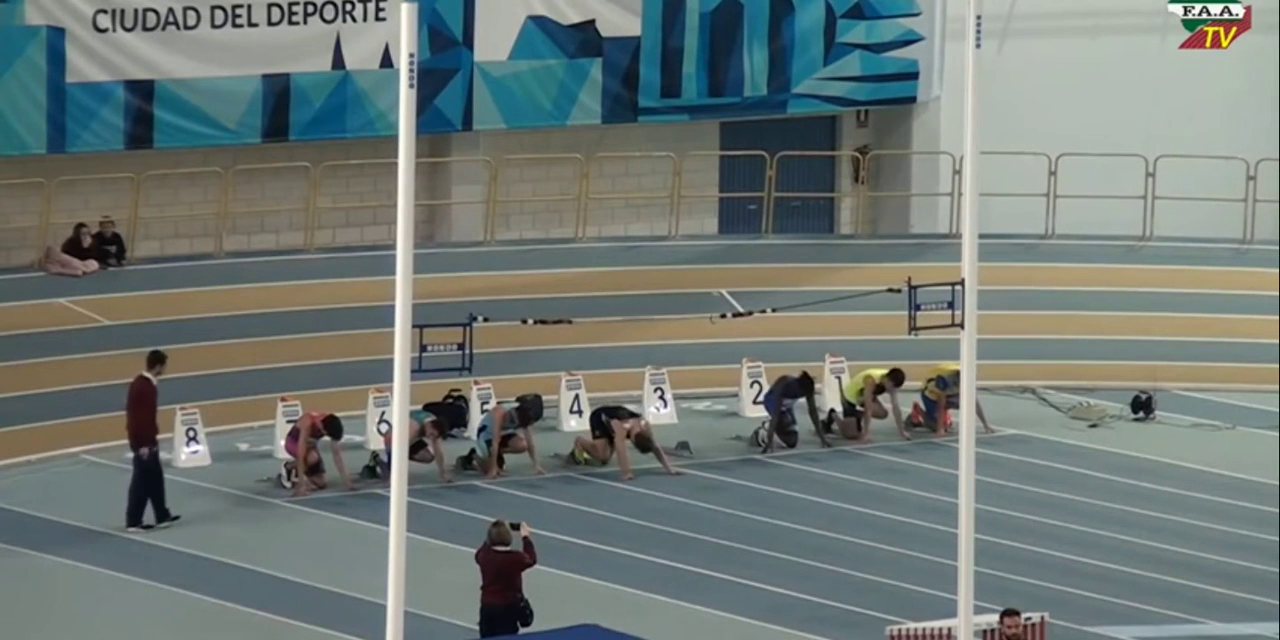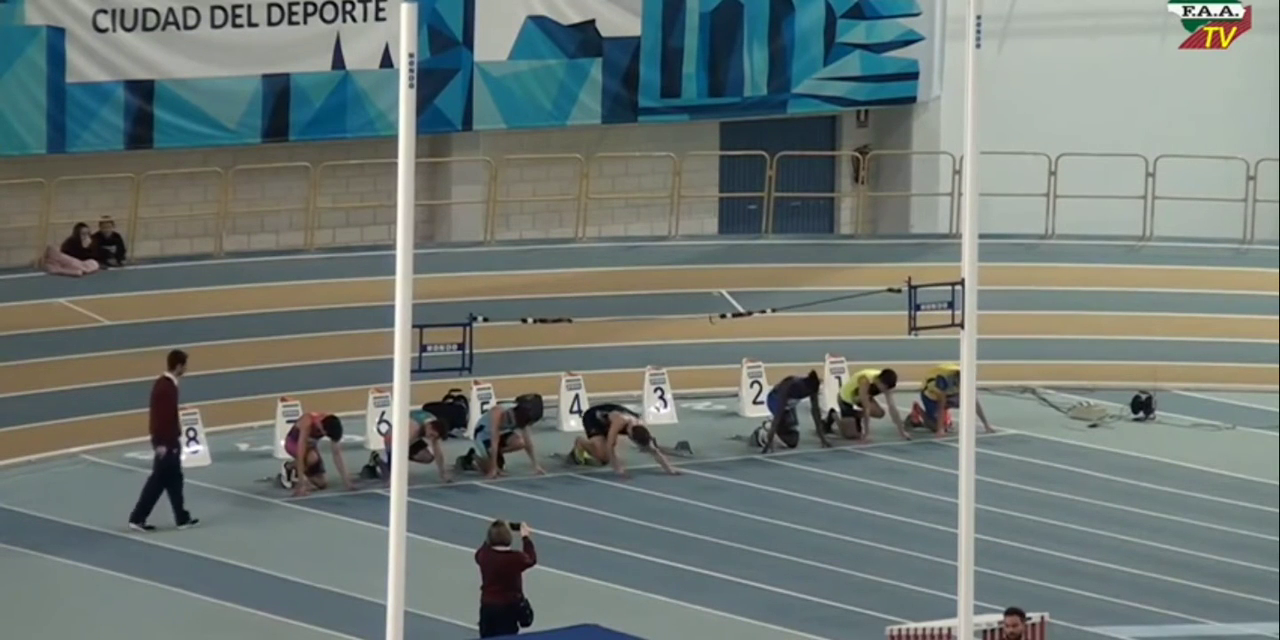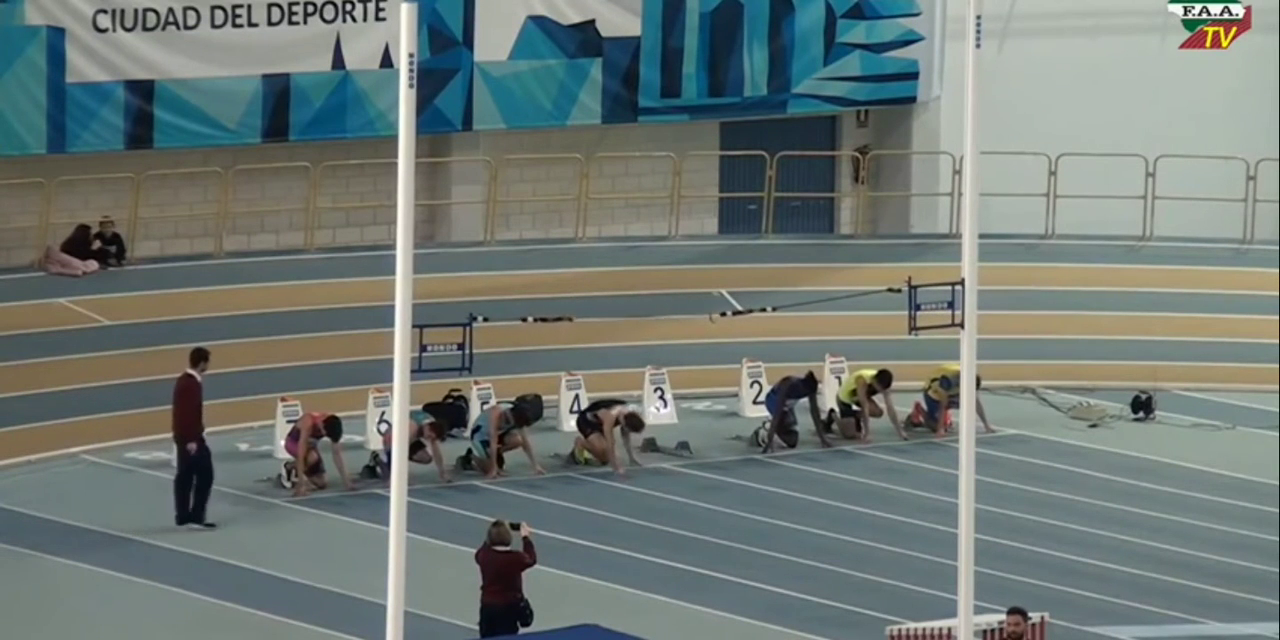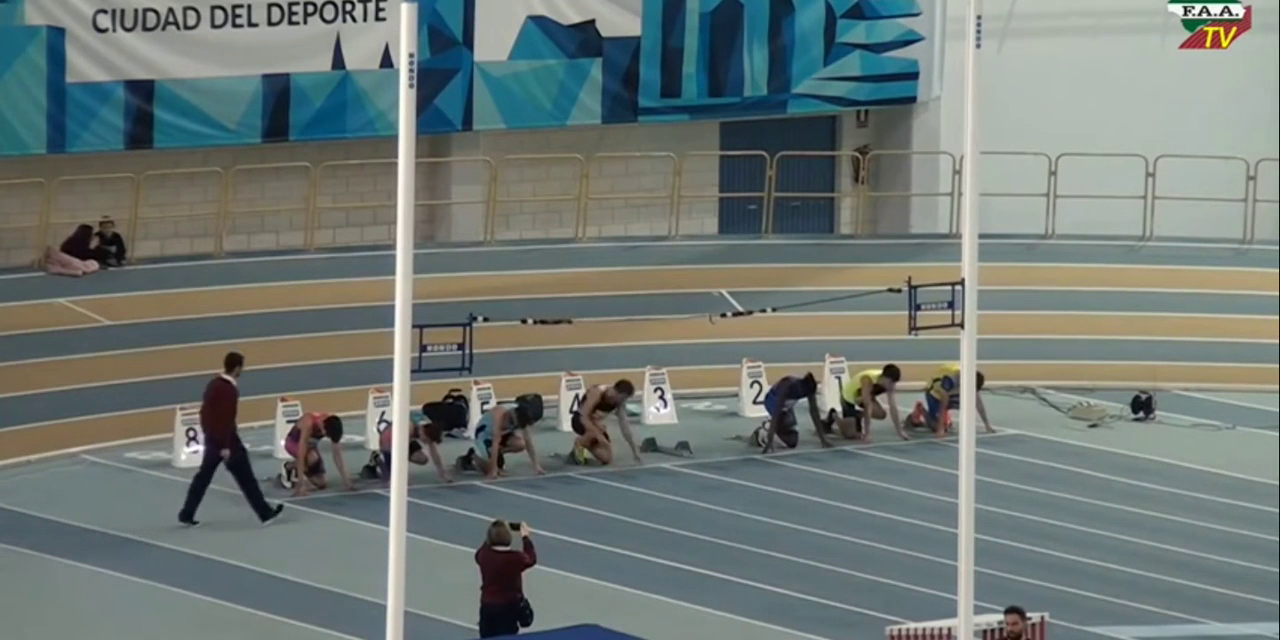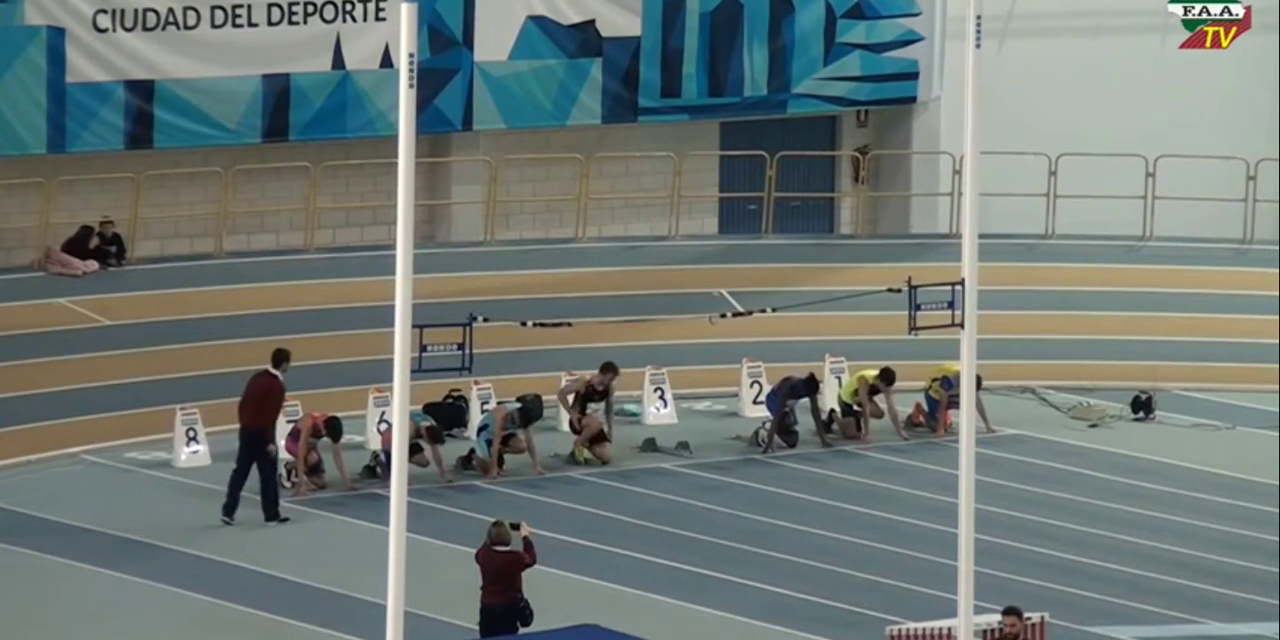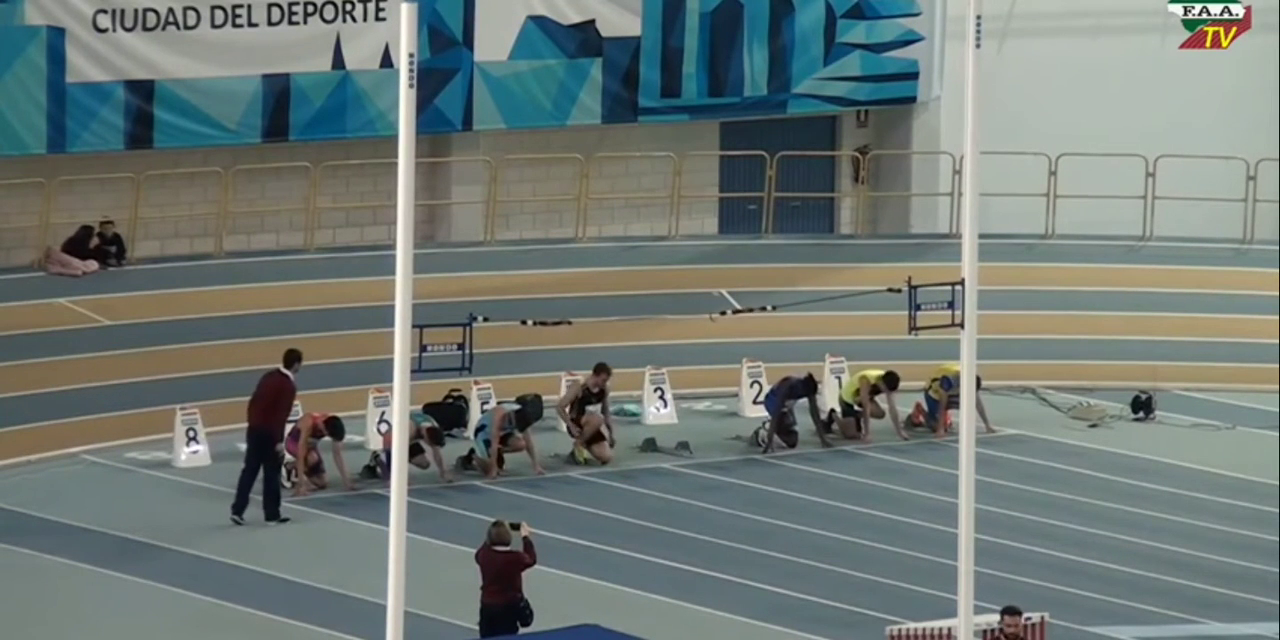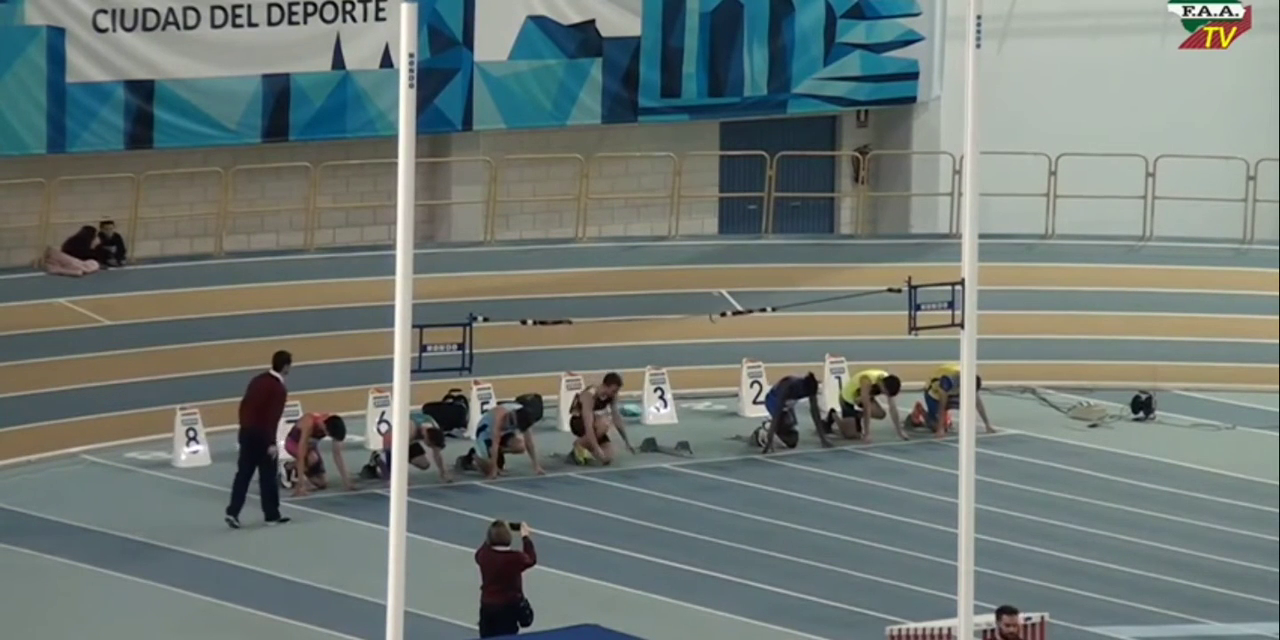
dt=0.4s
person 1, frame 1
left shoulder: (140, 382)
right shoulder: (146, 387)
right elbow: (143, 417)
right wrist: (143, 444)
left hip: (143, 438)
right hip: (144, 440)
left knee: (155, 476)
right knee: (142, 480)
left ankle: (162, 516)
right ankle: (133, 522)
person 1, frame 2
left shoulder: (164, 383)
right shoulder: (167, 387)
right elbow: (162, 416)
right wrist: (162, 443)
left hip: (168, 439)
right hip: (166, 440)
left knee: (174, 477)
right knee: (160, 479)
left ankle: (182, 518)
right ankle: (137, 518)
person 1, frame 3
left shoulder: (183, 380)
right shoulder: (192, 384)
right elbow: (189, 414)
right wrist: (191, 440)
left hip: (182, 435)
right hip: (191, 438)
left knee: (184, 476)
right knee: (205, 475)
left ankle: (182, 517)
right ankle: (196, 517)
person 1, frame 4
left shoulder: (213, 384)
right shoulder: (229, 390)
left elbow: (204, 412)
right elbow: (227, 419)
right wrist: (225, 446)
left hip: (211, 438)
right hip: (225, 439)
left knee: (204, 475)
right knee: (245, 476)
left ankle: (186, 515)
right ankle: (266, 513)
person 1, frame 5
left shoulder: (257, 377)
right shoulder: (277, 386)
left elbow: (242, 403)
right elbow: (271, 415)
right wrist: (270, 441)
left hip: (246, 431)
right hip: (261, 434)
left knee: (240, 471)
right knee: (268, 475)
left ankle: (228, 511)
right ankle: (272, 515)
person 1, frame 6
left shoulder: (268, 376)
right shoulder: (288, 385)
left elbow: (252, 402)
right elbow: (281, 415)
right wrist: (279, 440)
left hip: (254, 429)
right hip: (269, 433)
left knee: (249, 470)
right knee: (272, 474)
left ankle: (237, 510)
right ankle: (272, 515)
person 1, frame 7
left shoulder: (257, 380)
right shoulder: (279, 388)
left elbow: (244, 406)
right elbow: (273, 418)
right wrist: (271, 443)
left hip: (246, 432)
right hip: (262, 436)
left knee: (243, 473)
right knee: (268, 476)
left ankle: (232, 512)
right ankle: (272, 515)
